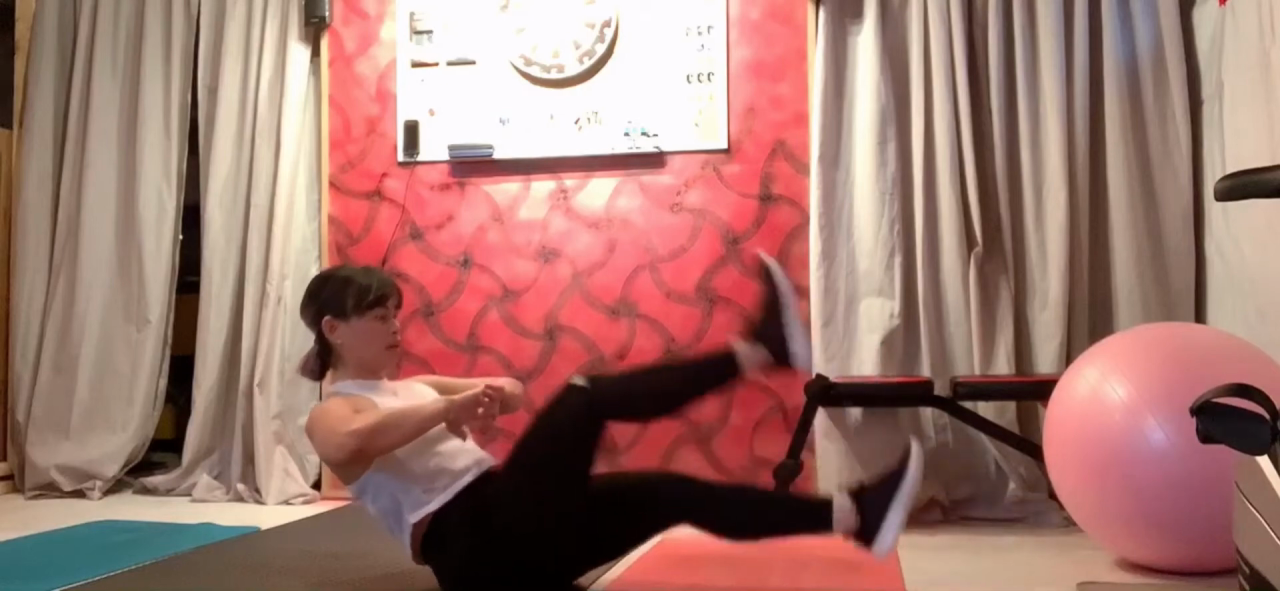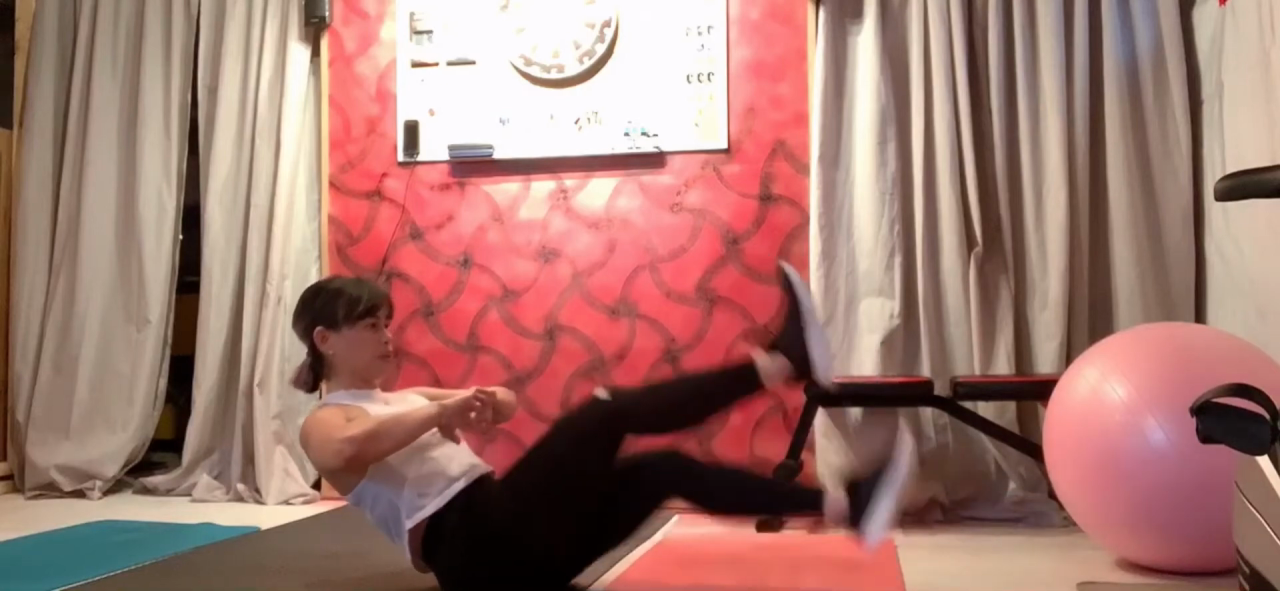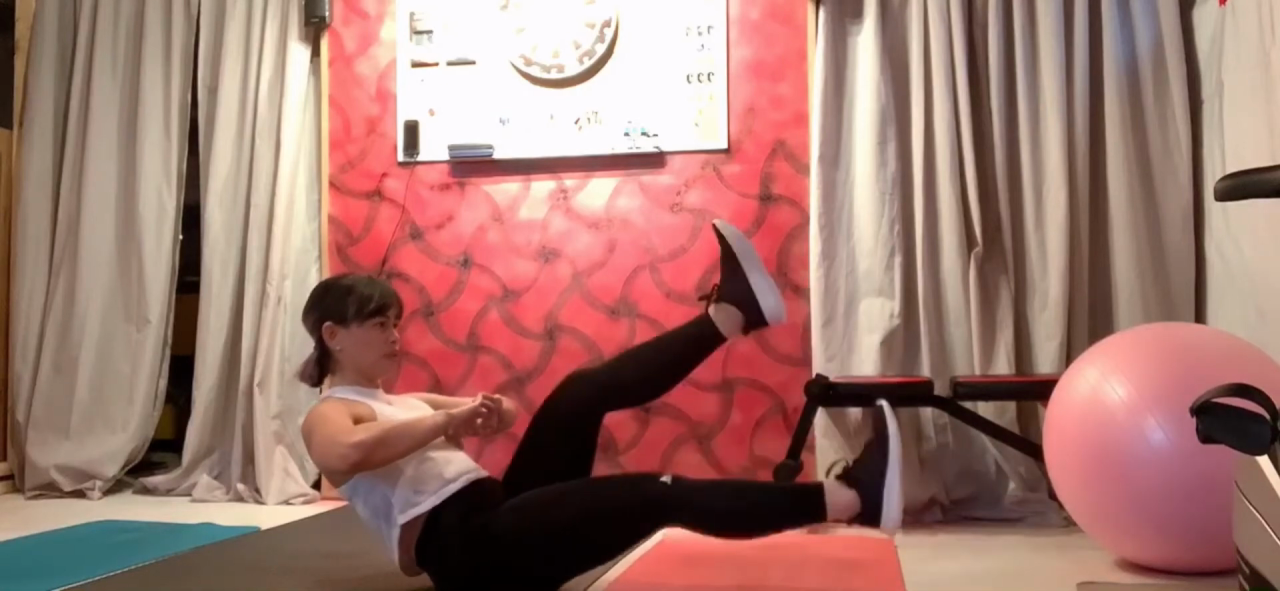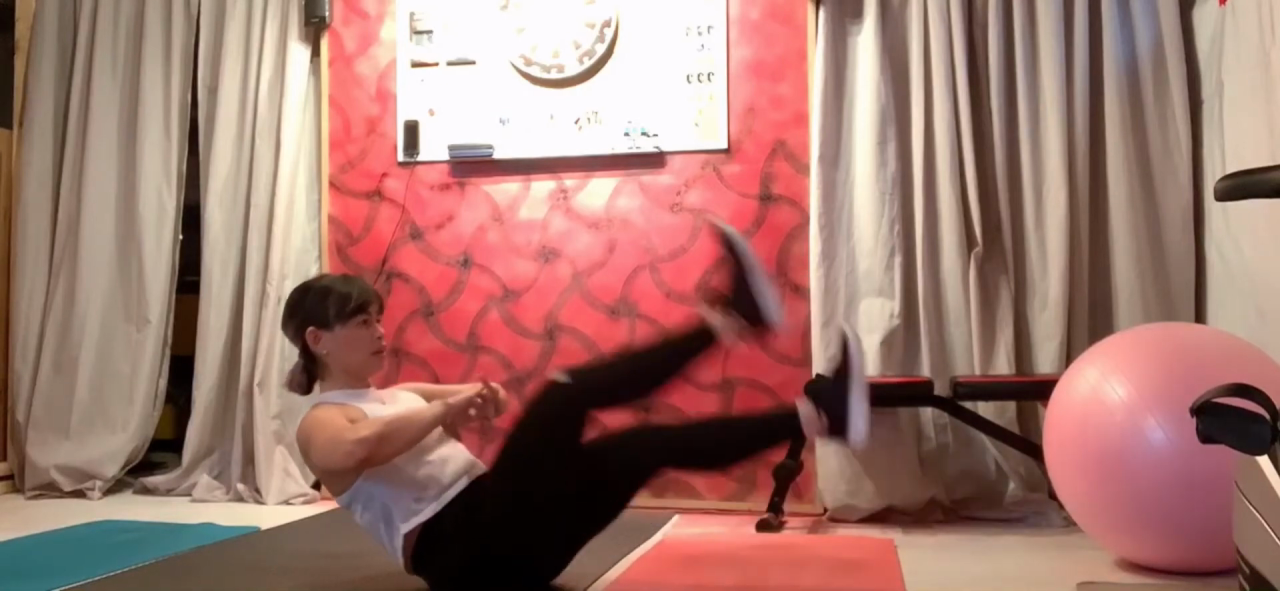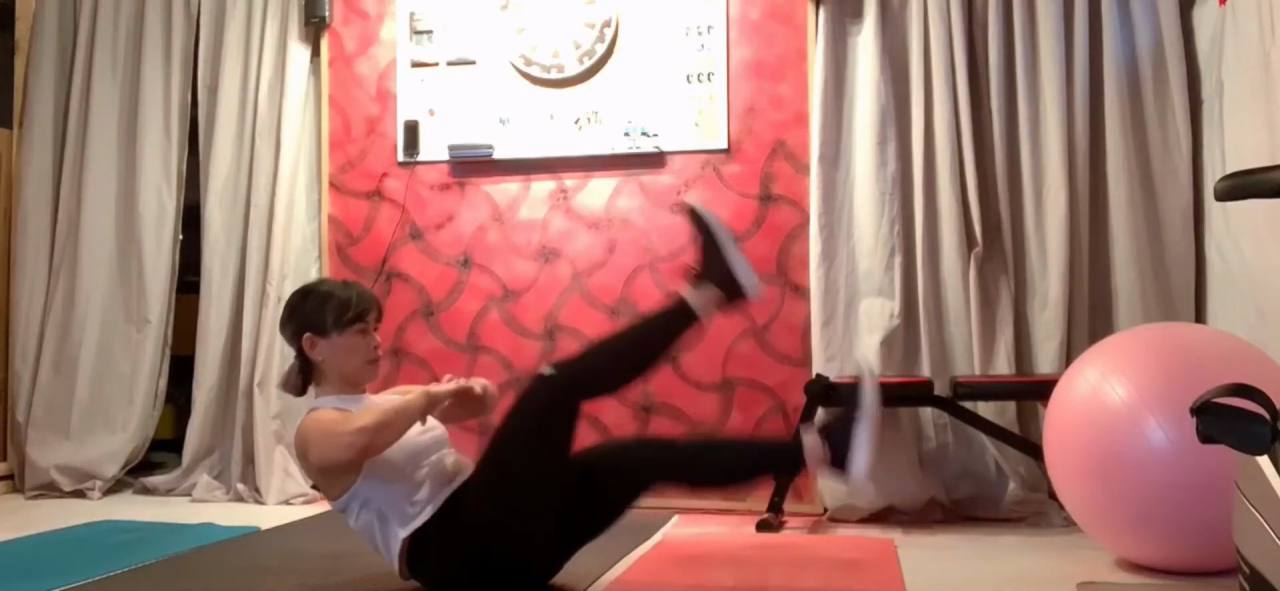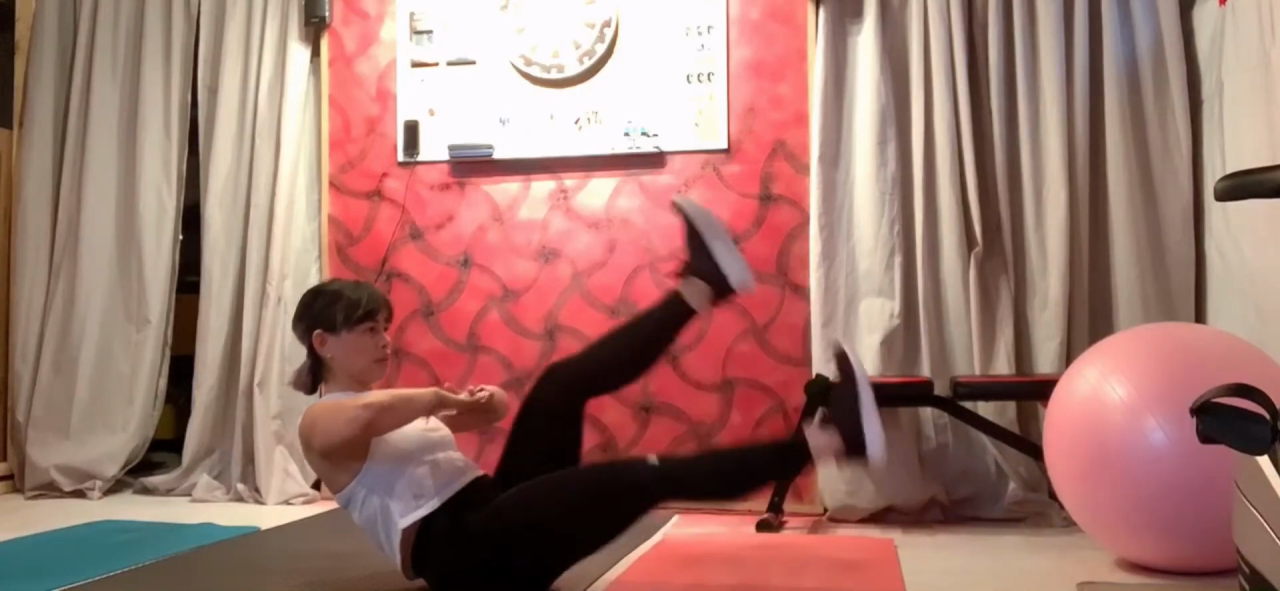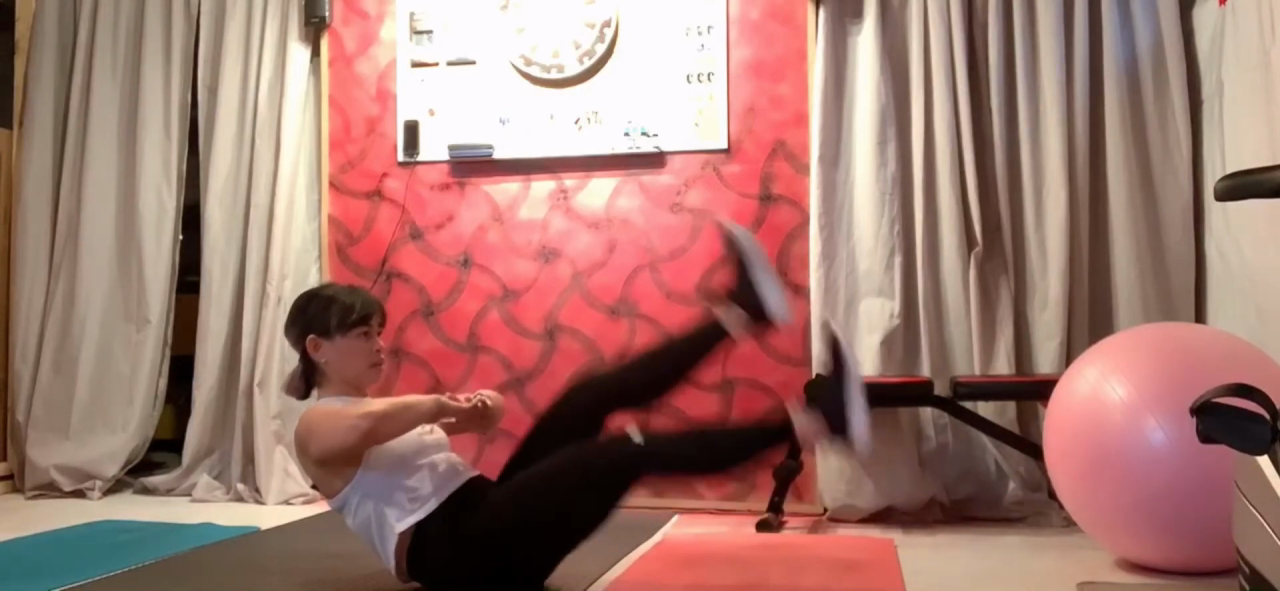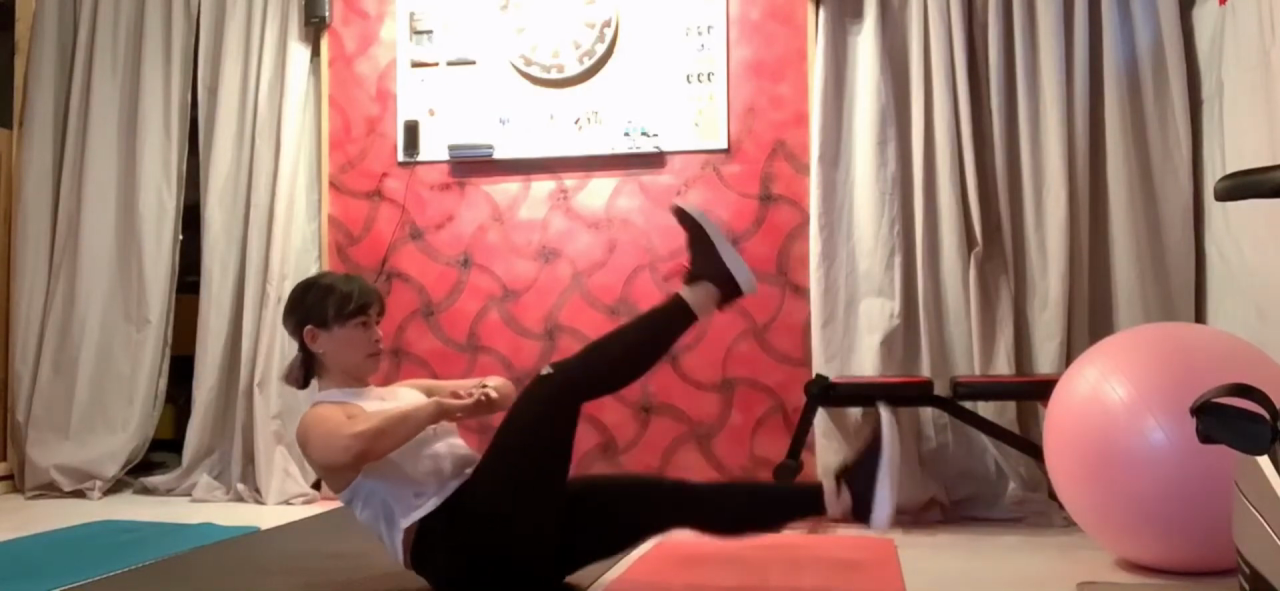
dt=0.5s
person 1, frame 1
left shoulder: (409, 388)
right shoulder: (331, 416)
left elbow: (510, 392)
right elbow: (349, 446)
left wrist: (483, 395)
right wrist: (449, 406)
left hip: (518, 535)
left knee: (675, 493)
right knee: (585, 397)
left ankle: (850, 513)
right ankle: (758, 351)
person 1, frame 2
left shoulder: (401, 400)
right shoulder: (325, 423)
left elbow: (505, 405)
right elbow: (343, 453)
left wrist: (479, 402)
right wrist: (440, 413)
left hip: (517, 536)
left knee: (665, 468)
right knee: (610, 410)
left ankle: (840, 505)
right ankle: (779, 363)
person 1, frame 3
left shoulder: (402, 402)
right shoulder: (328, 418)
left elbow: (506, 415)
right elbow: (348, 454)
left wrist: (484, 410)
right wrist: (447, 422)
left hip: (503, 517)
left knee: (583, 391)
right knee: (655, 495)
left ankle: (730, 313)
right ankle: (849, 498)
person 1, frame 4
left shoulder: (396, 396)
right shoulder: (321, 423)
left elbow: (475, 399)
right elbow: (350, 454)
left wrist: (481, 396)
right wrist: (445, 411)
left hip: (510, 537)
left knee: (650, 443)
right knee: (563, 396)
left ankle: (814, 415)
right ankle: (727, 321)
person 1, frame 5
left shoulder: (384, 404)
right shoulder: (318, 430)
left elbow: (483, 404)
right elbow: (357, 441)
left wrist: (463, 395)
right wrist: (428, 398)
left hip: (508, 537)
left knee: (646, 453)
right knee: (553, 386)
left ankle: (816, 450)
right ankle: (702, 296)
person 1, frame 6
left shoulder: (395, 404)
right shoulder: (323, 424)
left elbow: (498, 409)
right elbow: (361, 420)
left wrist: (479, 401)
right wrist: (438, 399)
left hip: (500, 516)
left knee: (563, 381)
right knee: (646, 476)
left ankle: (698, 290)
right ankle: (824, 440)
person 1, frame 7
left shoulder: (394, 406)
right shoulder: (317, 428)
left elbow: (494, 411)
right elbow: (359, 429)
left wrist: (477, 400)
right wrist: (439, 409)
left hip: (497, 527)
left knee: (588, 399)
right knee: (626, 452)
left ankle: (735, 318)
right ankle: (806, 421)
person 1, frame 8
left shoulder: (399, 394)
right shoulder: (321, 424)
left elbow: (504, 391)
right elbow: (352, 445)
left wrist: (483, 392)
right wrist: (439, 409)
left hip: (513, 535)
left knee: (669, 498)
right knee: (561, 382)
left ankle: (839, 498)
right ankle: (704, 292)
